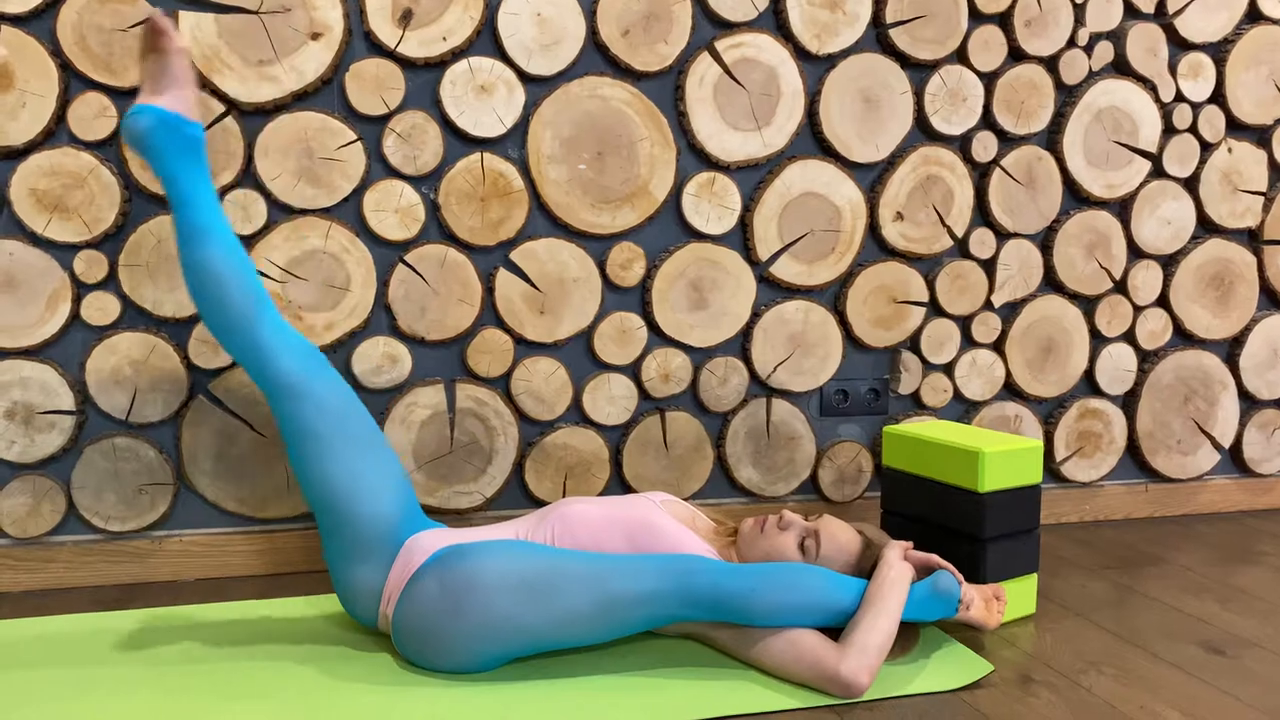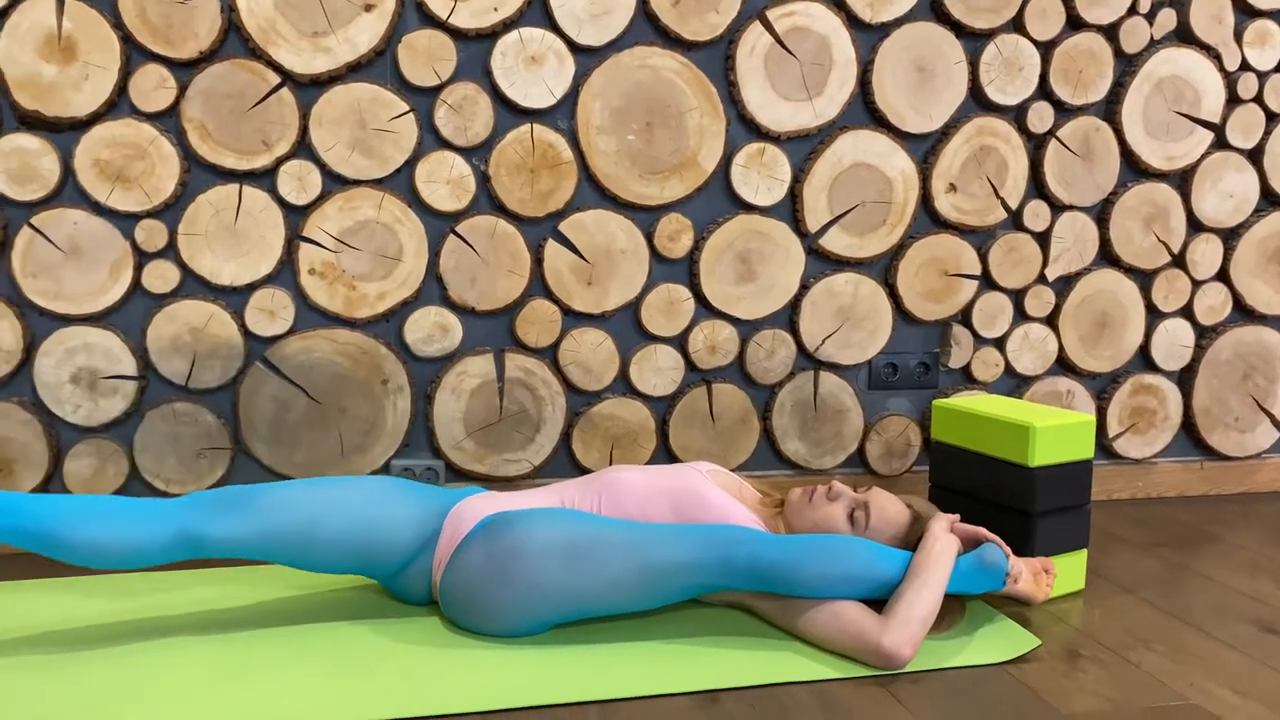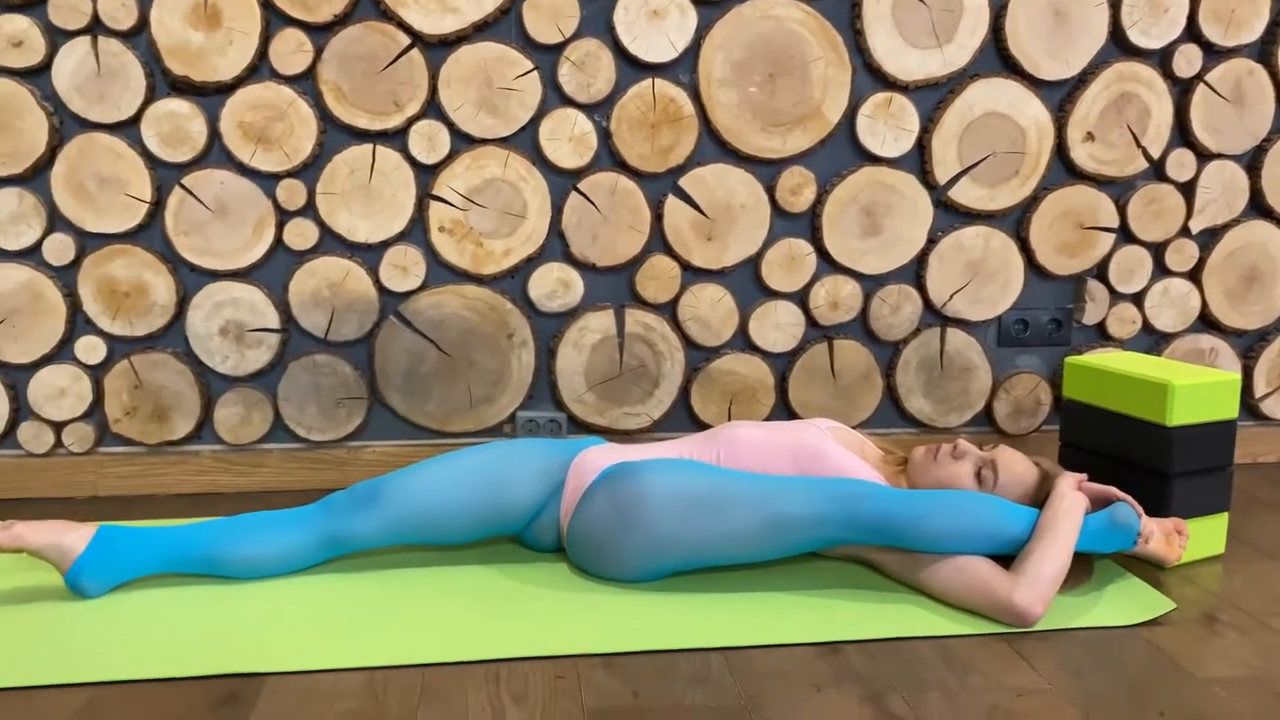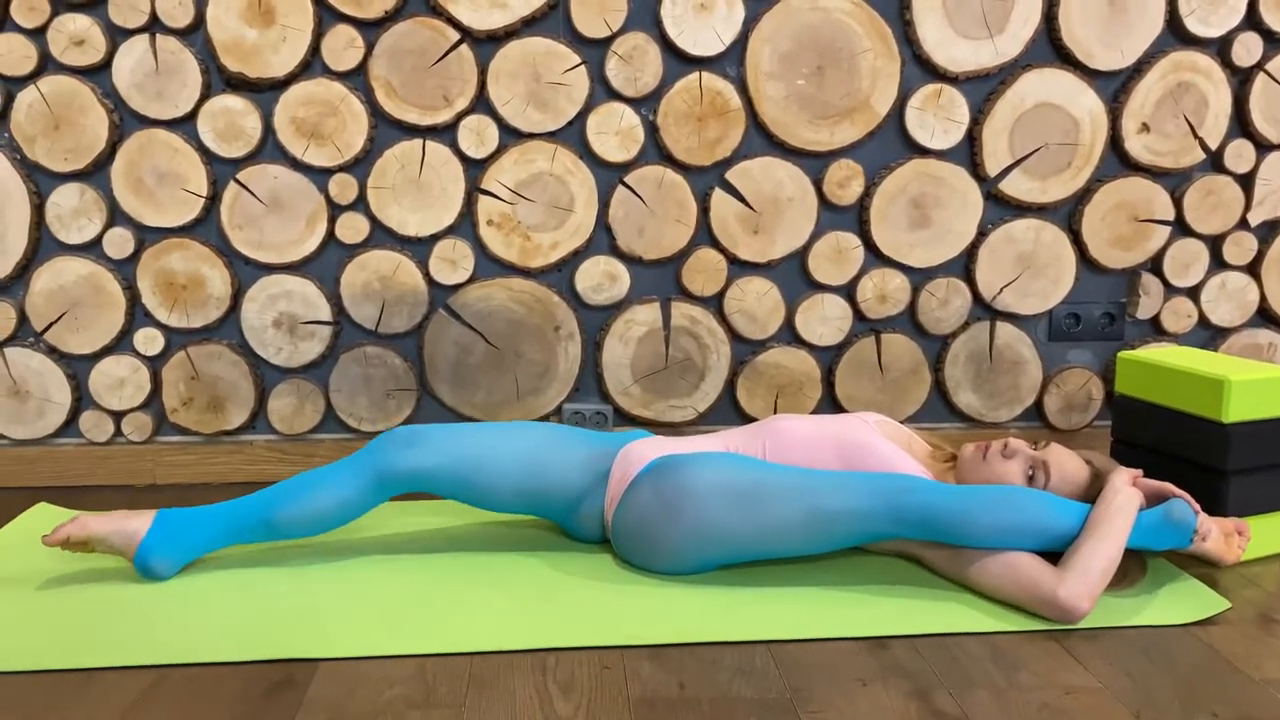
dt=1s
person 1, frame 1
left shoulder: (730, 593)
right shoulder: (681, 519)
left elbow: (849, 672)
left wrist: (904, 580)
left hip: (443, 607)
right hip: (410, 554)
person 1, frame 2
left shoulder: (775, 567)
right shoulder: (733, 487)
left elbow: (892, 642)
left wrist: (945, 553)
left hip: (496, 575)
right hip: (454, 516)
right knee: (208, 515)
person 1, frame 3
left shoulder: (900, 521)
right shoulder: (860, 448)
left elbow: (1021, 599)
left wrist: (1066, 513)
left hip: (624, 522)
right hip: (579, 469)
right knee: (347, 517)
right ankle: (112, 551)
person 1, frame 4
left shoulder: (947, 515)
right shoulder: (905, 439)
left elbow: (1067, 592)
left wrist: (1128, 507)
left hip: (666, 510)
right hip: (622, 461)
right knee: (398, 454)
right ankle: (175, 531)
